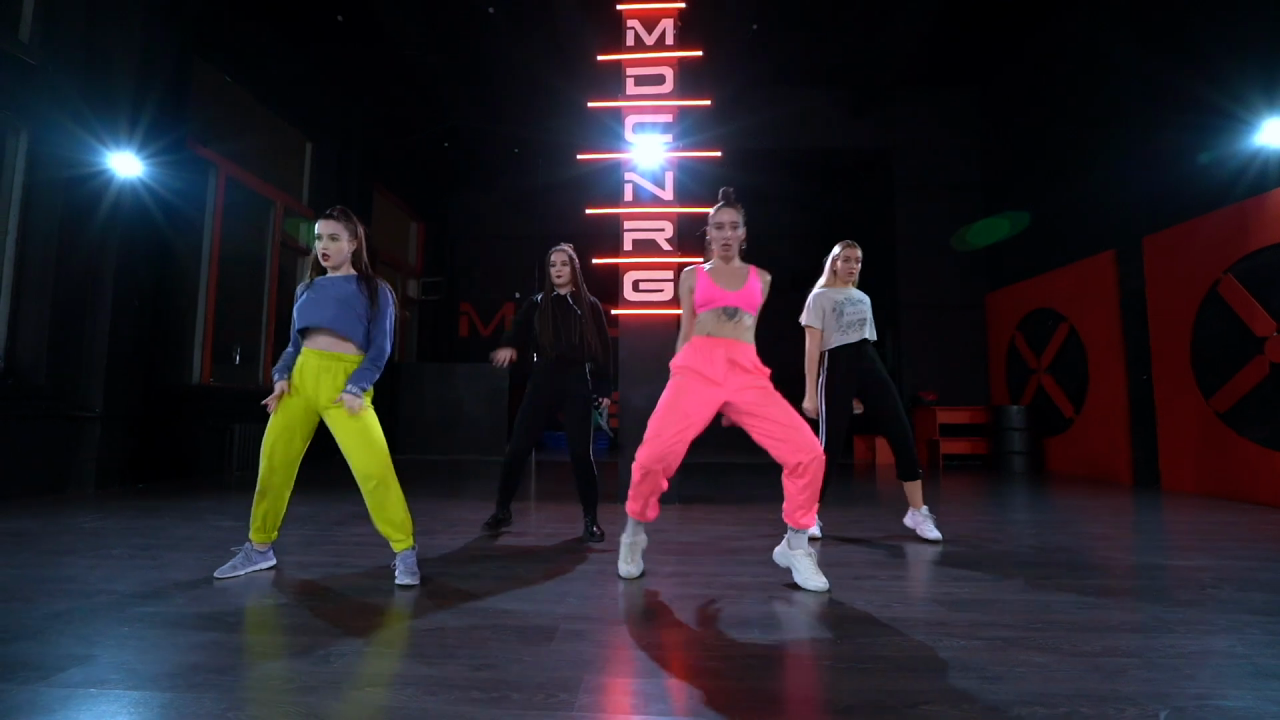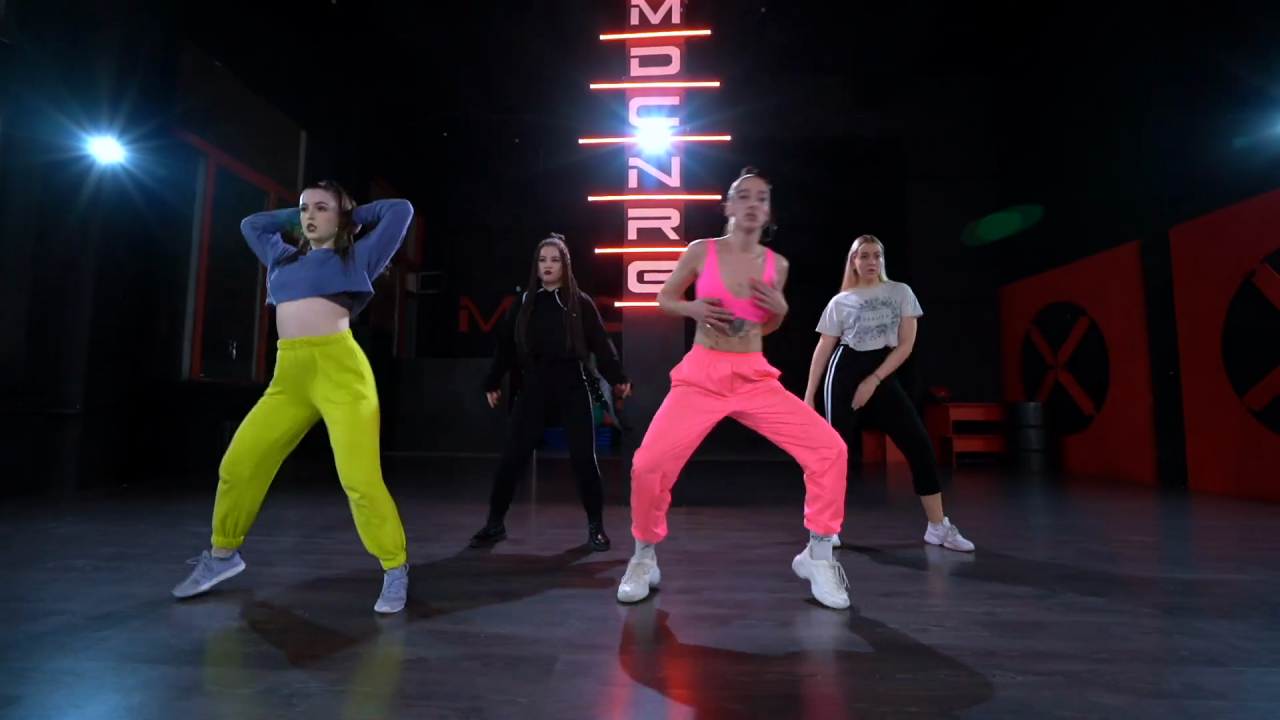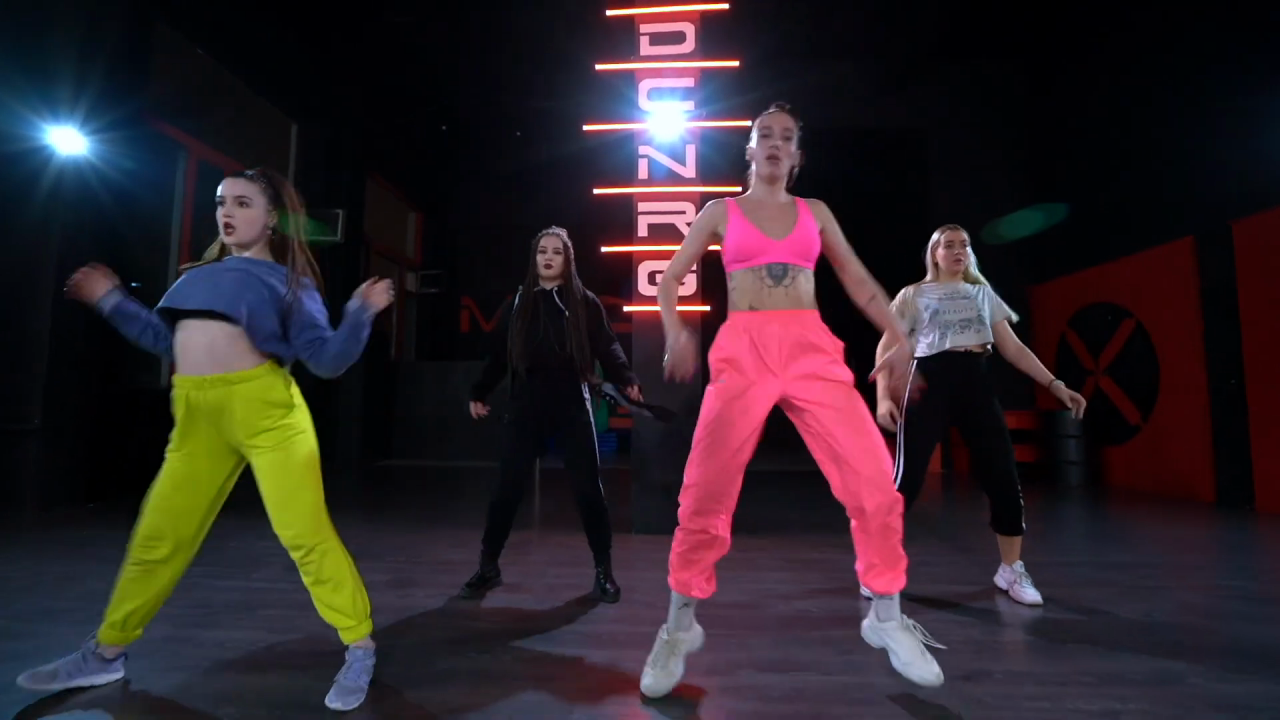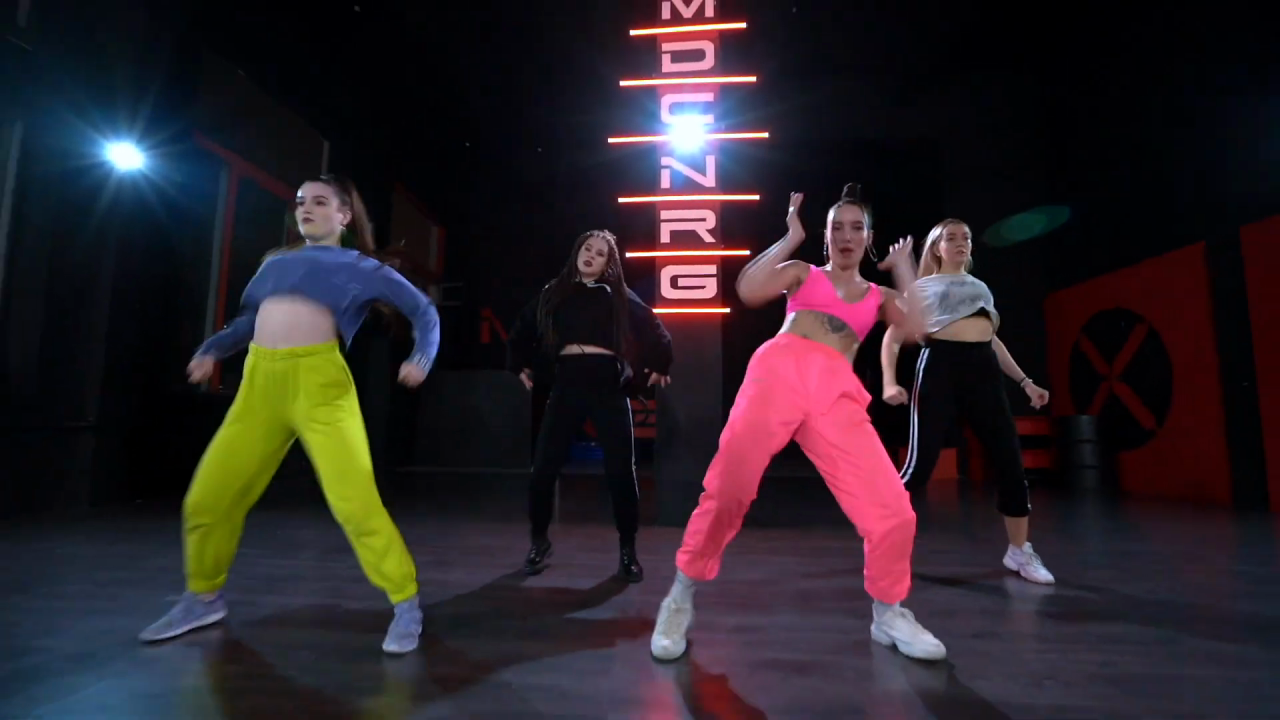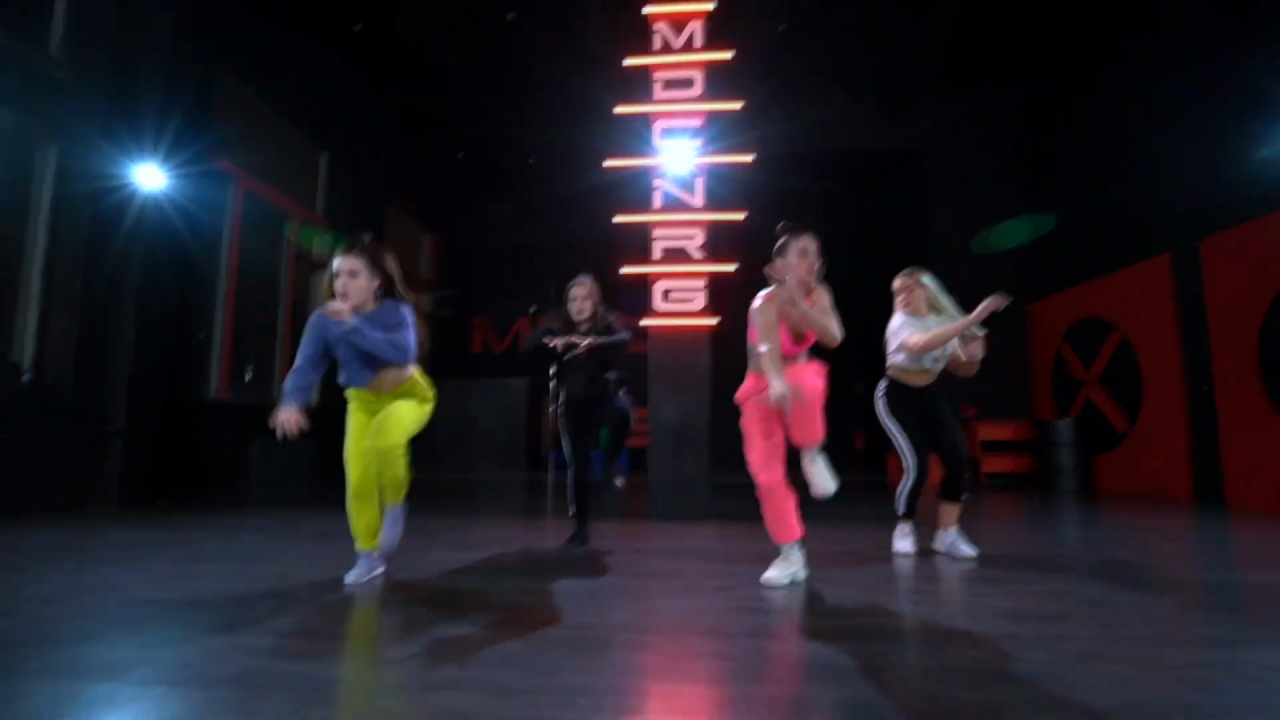
dt=1s
person 1, frame 1
left shoulder: (759, 278)
right shoulder: (693, 274)
right elbow: (685, 332)
left wrist: (749, 398)
right wrist: (680, 375)
left hip: (746, 376)
right hip: (696, 370)
left knee: (808, 452)
right knee: (653, 455)
left ankle: (795, 547)
right ankle: (635, 533)
person 1, frame 2
left shoulder: (776, 264)
right shoulder: (700, 250)
right elbow: (665, 300)
left wrist: (779, 305)
right wrist: (693, 308)
left hip: (754, 379)
right hip: (700, 378)
left knee: (830, 449)
right knee: (649, 464)
left ankle: (818, 557)
right ankle: (645, 559)
person 1, frame 3
left shoulder: (816, 213)
right shoulder: (720, 212)
left elbow: (859, 282)
right elbow: (670, 279)
left wrist: (899, 338)
right wrist: (674, 327)
left hip: (812, 352)
right hip: (742, 353)
left knee: (873, 478)
right knee: (706, 489)
person 1, frame 4
left shoulder: (878, 294)
right shoulder: (800, 272)
left elbow: (915, 329)
right elbow: (749, 290)
left wrist: (903, 270)
right wrist: (791, 236)
left hip: (835, 398)
right hip: (777, 376)
left knee: (892, 515)
right knee: (728, 489)
left ankle: (888, 613)
right ankle: (680, 601)
person 1, frame 5
right shoulder: (764, 303)
left elbow: (834, 338)
right elbow: (761, 350)
right wrist: (779, 385)
left hip: (802, 382)
right hip: (764, 391)
left knee: (809, 380)
right knee: (768, 477)
left ankle: (812, 454)
person 2, frame 1
left shoulder: (375, 290)
right shoulder: (307, 288)
left elbow: (380, 346)
right elbow: (296, 342)
left wrist: (357, 387)
right wrist: (281, 377)
left hip: (346, 385)
right hip: (302, 378)
left knee: (375, 470)
right knee: (273, 470)
left ankle: (405, 552)
right ankle: (259, 548)
person 2, frame 2
left shoulder: (356, 259)
right shoulder: (285, 259)
left elbow: (401, 211)
right elbow: (252, 225)
left wrist: (356, 216)
right wrist: (296, 217)
left hip: (341, 375)
right hip: (289, 377)
left knee: (360, 479)
right knee: (237, 466)
left ankle: (395, 571)
right ankle: (223, 554)
person 2, frame 3
left shoulder: (291, 284)
right shoulder: (202, 274)
left elbow: (328, 361)
right elbow: (166, 339)
left wrist: (362, 311)
right wrist: (110, 301)
left hip: (268, 410)
right hip: (201, 420)
left knee: (304, 531)
right knee: (156, 539)
left ankle: (358, 650)
person 2, frame 4
left shoulder: (360, 268)
right shoulder: (279, 264)
left elbow: (423, 309)
left wrist: (422, 356)
right wrist: (212, 349)
left hip: (321, 386)
right hip: (262, 385)
left knee: (356, 503)
right knee: (205, 500)
left ankle: (407, 604)
right ankle: (203, 597)
person 2, frame 5
left shoulder: (397, 313)
right shoulder: (323, 321)
left elbow: (402, 353)
right elbow: (306, 368)
left wrist: (350, 324)
right wrist: (290, 403)
left hip: (407, 395)
right hip: (363, 403)
left knee: (385, 440)
right knee: (360, 483)
left ankle: (394, 502)
right ankle: (369, 556)
person 3, frame 1
left shoulder: (863, 298)
right shoulder: (820, 297)
right elbow: (812, 346)
left wrist: (861, 392)
right wrist: (811, 392)
left hip: (870, 366)
right hip: (837, 368)
left knee: (902, 436)
right knee: (830, 445)
left ankle: (918, 513)
person 3, frame 2
left shoulder: (901, 292)
right shoulder: (840, 302)
left elbow: (906, 343)
right elbow: (823, 349)
left wrist: (875, 380)
right wrist: (809, 395)
left hip: (884, 377)
right hip: (846, 373)
left knee: (920, 447)
left ankle: (939, 527)
person 3, frame 3
left shoulder: (984, 294)
right shoulder: (914, 295)
left elbow: (1012, 347)
right elbow: (887, 347)
left wrist: (1056, 385)
right wrist: (884, 396)
left hip: (976, 382)
right hip: (929, 380)
left knee: (1003, 480)
right knee: (908, 478)
left ankle: (1011, 570)
person 3, frame 4
left shoulder: (980, 286)
right shoulder: (920, 288)
left elbow: (992, 338)
right elbow: (891, 340)
left wrist: (1024, 382)
right wrist: (889, 382)
left hip: (983, 369)
right hip: (939, 366)
left knee: (1009, 462)
right knee: (919, 465)
left ankle: (1020, 551)
person 3, frame 5
left shoulder: (949, 323)
right shoulder: (901, 323)
left elbow: (962, 369)
right elbow: (921, 345)
left wrist: (973, 356)
right wrist: (972, 319)
left hip: (929, 395)
right hip: (895, 397)
left knee: (958, 461)
right knee: (916, 464)
left ankle: (948, 533)
right ankle: (904, 529)
person 4, frame 1
left shoulder: (589, 306)
right shoulder: (537, 304)
left elbow: (602, 350)
right elbow: (520, 333)
left wrist: (605, 389)
right wrist: (508, 347)
left hip: (577, 384)
right hip: (542, 382)
left knee: (581, 454)
right knee: (518, 448)
left ankle: (590, 519)
right ankle: (502, 509)
person 4, frame 2
left shoulder: (580, 303)
right shoulder: (525, 303)
left elbow: (601, 342)
right elbow: (506, 345)
left wrist: (618, 376)
right wrist: (493, 382)
left hip: (572, 389)
right hip: (534, 390)
left knee: (584, 459)
right knee: (513, 456)
left ankle: (596, 526)
right ankle: (495, 523)
person 4, frame 3
left shoulder: (583, 302)
right shoulder: (519, 302)
left elbow: (607, 346)
right elbow: (500, 355)
left wrist: (626, 379)
right wrist: (479, 392)
left hip: (571, 402)
right hip: (528, 403)
left knee: (587, 487)
right knee: (507, 486)
left ankle: (603, 570)
right ankle: (489, 566)
person 4, frame 4
left shoulder: (618, 296)
right shoulder: (555, 293)
left elbow: (653, 329)
right elbow: (524, 327)
left wrist: (660, 364)
right wrist: (520, 363)
left hip: (608, 387)
right hip: (567, 385)
left knee: (620, 472)
right knee: (543, 470)
left ankle: (628, 552)
right ankle: (540, 541)
person 4, frame 5
left shoulder: (608, 327)
right shoulder: (557, 330)
left elbow: (621, 341)
right elbow: (535, 339)
left wrist: (592, 343)
right wrist: (554, 342)
left hip: (603, 398)
right hip: (574, 405)
left knee: (620, 415)
right knee: (579, 465)
left ankle: (613, 461)
right ankle: (581, 525)
